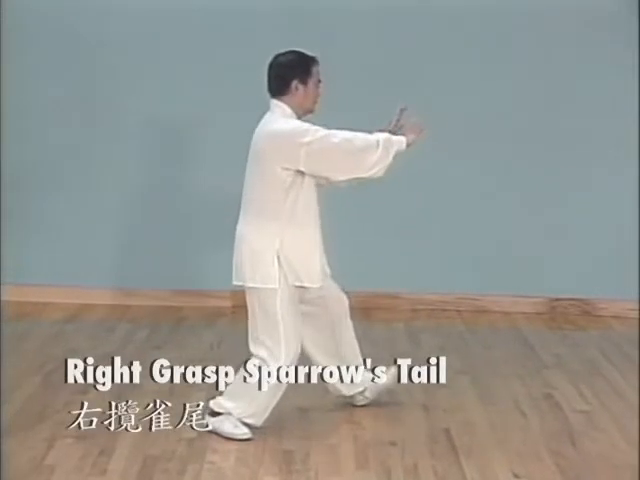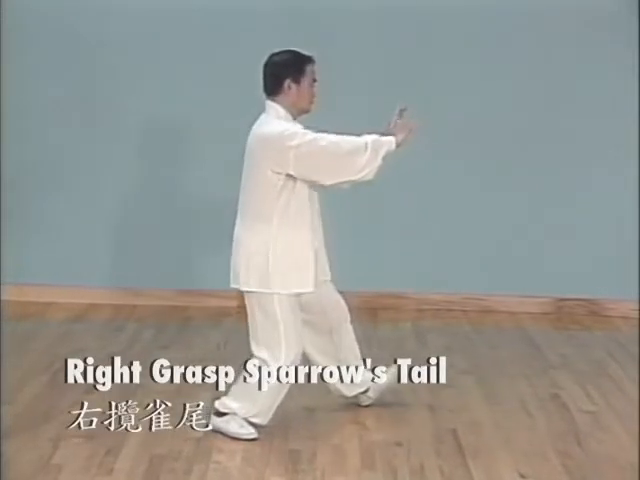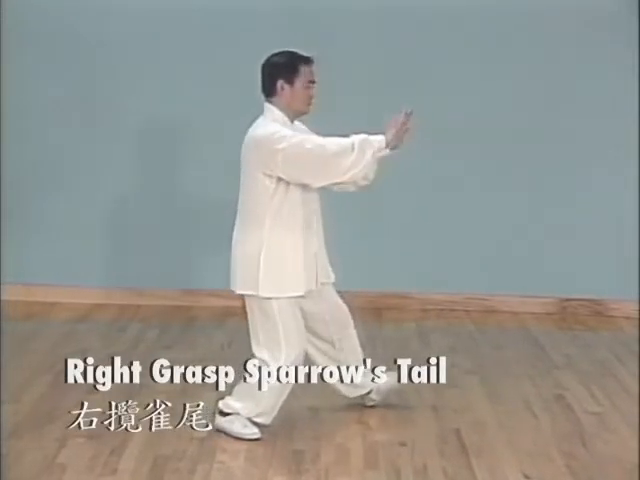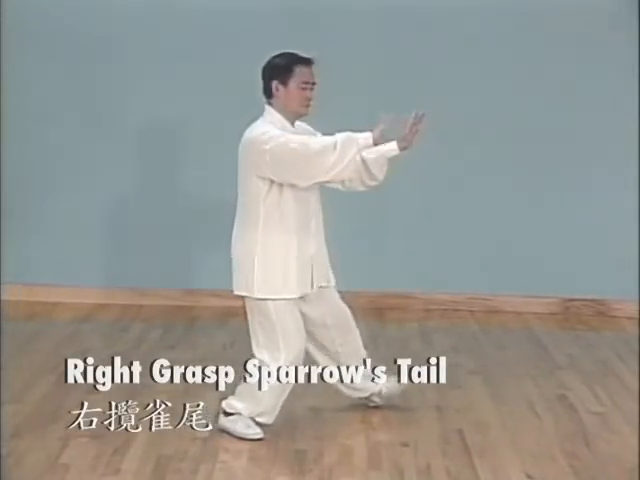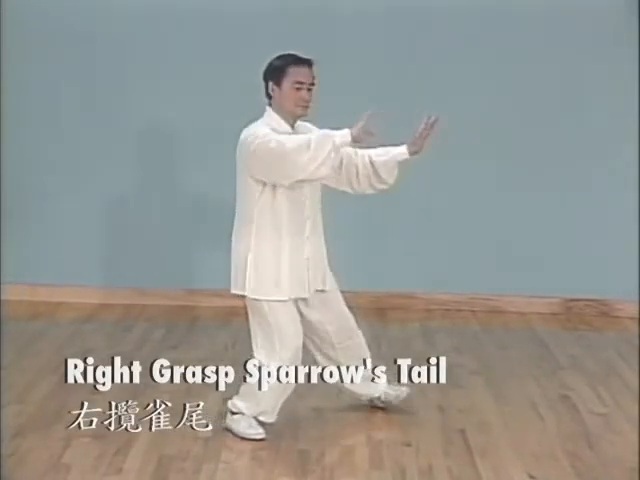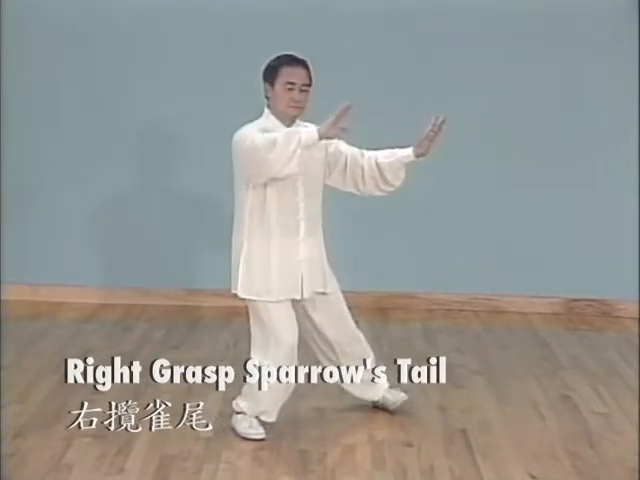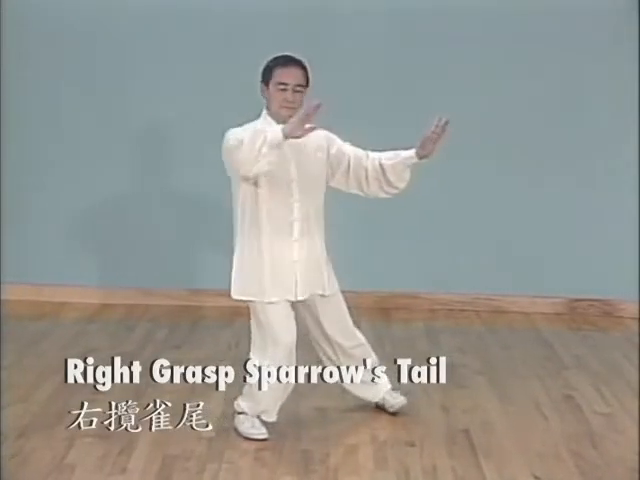
dt=0.3s
person 1, frame 1
left shoulder: (285, 131)
right shoulder: (284, 133)
left elbow: (335, 158)
right elbow: (345, 152)
left wrist: (384, 140)
right wrist: (399, 141)
left hip: (292, 255)
right hip: (272, 258)
left knee: (331, 310)
right knee: (279, 350)
left ankle: (358, 386)
right ankle: (226, 412)
person 1, frame 2
left shoulder: (285, 132)
right shoulder: (275, 135)
left elbow: (331, 160)
right elbow: (335, 156)
left wrist: (381, 141)
right wrist: (390, 142)
left hip: (293, 257)
right hip: (270, 261)
left knee: (330, 316)
right knee: (281, 351)
left ankle: (359, 385)
right ankle: (231, 411)
person 1, frame 3
left shoulder: (294, 133)
right shoulder: (267, 137)
left elbow: (333, 163)
right elbow: (330, 158)
left wrist: (385, 145)
right wrist: (382, 140)
left hip: (298, 259)
right hip: (270, 262)
left knee: (332, 321)
right knee: (284, 351)
left ankle: (363, 386)
right ankle: (235, 412)
person 1, frame 4
left shoulder: (300, 133)
right shoulder: (261, 138)
left elbow: (345, 167)
right elbow: (319, 157)
left wrist: (396, 147)
right wrist: (368, 138)
left hip: (302, 260)
right hip: (269, 263)
left knee: (334, 324)
right knee: (284, 349)
left ankle: (365, 386)
right ankle: (237, 411)
person 1, frame 5
left shoulder: (310, 136)
right shoulder: (256, 139)
left elbow: (355, 167)
right elbow: (293, 156)
left wrist: (406, 151)
right wrist: (346, 137)
left hip: (306, 260)
right hip: (268, 263)
left knee: (337, 328)
right knee: (282, 346)
left ankle: (371, 387)
right ankle: (245, 411)
person 1, frame 6
left shoulder: (313, 140)
right shoulder: (249, 138)
left elbow: (361, 168)
right elbow: (272, 154)
left wrist: (413, 153)
right wrist: (318, 133)
left hip: (308, 262)
right hip: (267, 264)
left knee: (339, 331)
right knee: (280, 344)
left ankle: (373, 389)
right ankle: (248, 410)
person 1, frame 7
left shoulder: (320, 141)
right shoulder: (247, 138)
left elbow: (367, 169)
right elbow: (242, 156)
left wrist: (415, 155)
right wrist: (283, 134)
left hip: (311, 261)
right hip: (265, 263)
left knee: (340, 332)
right knee: (277, 344)
left ankle: (376, 389)
right ankle: (250, 410)
